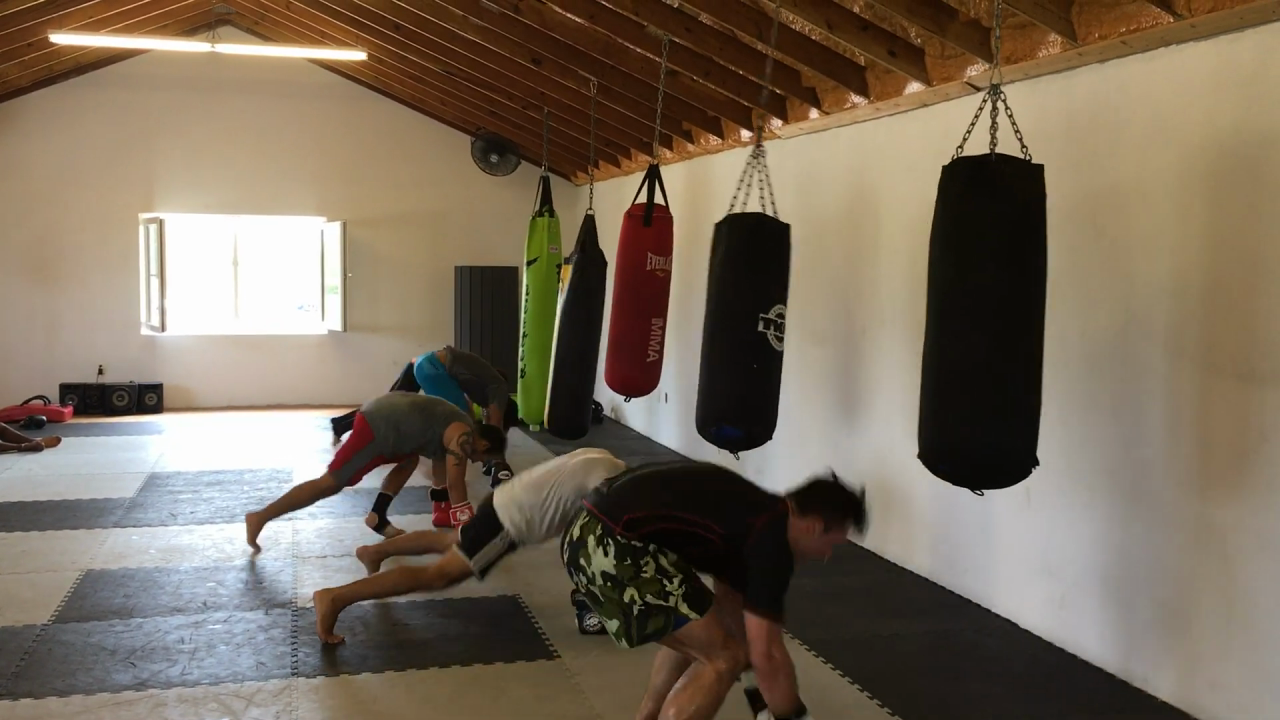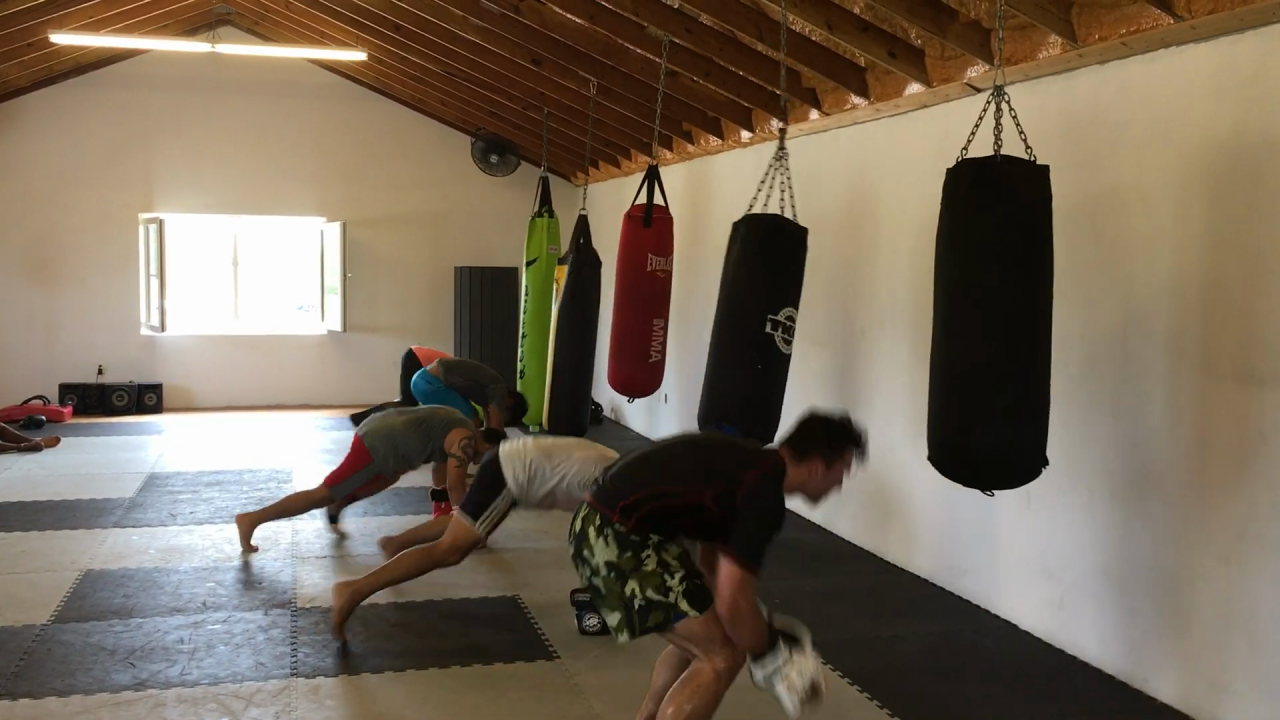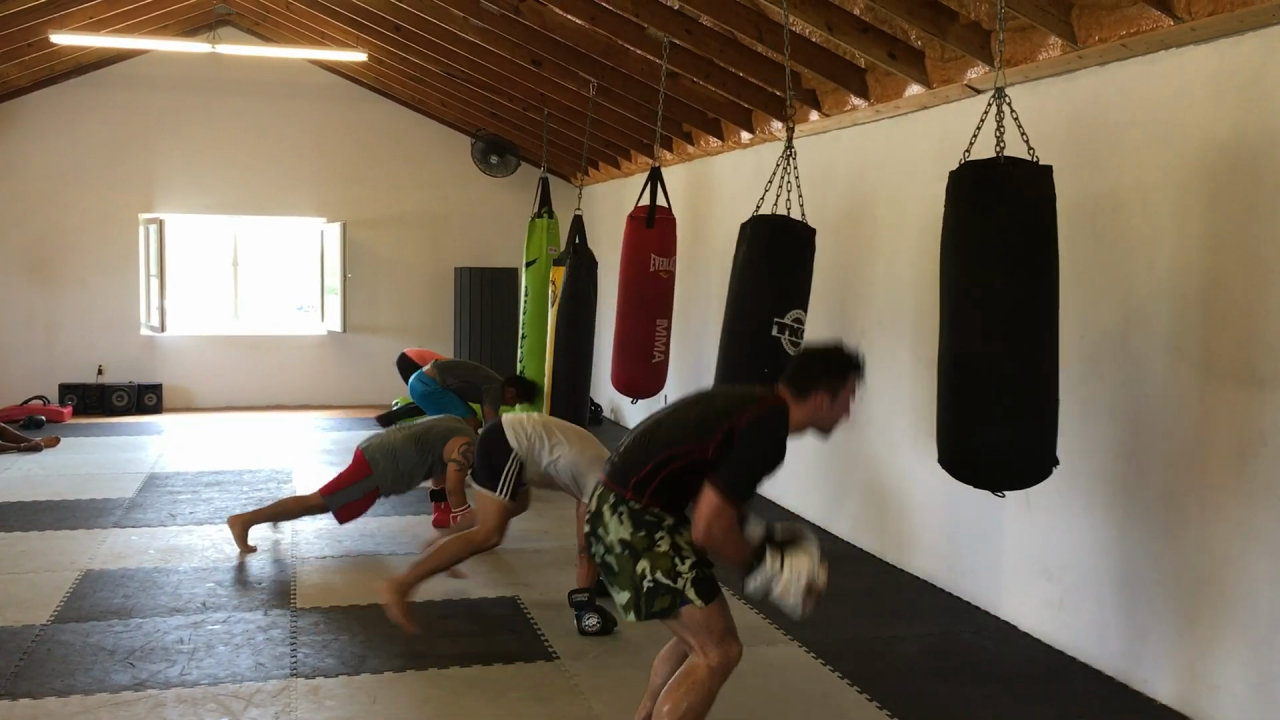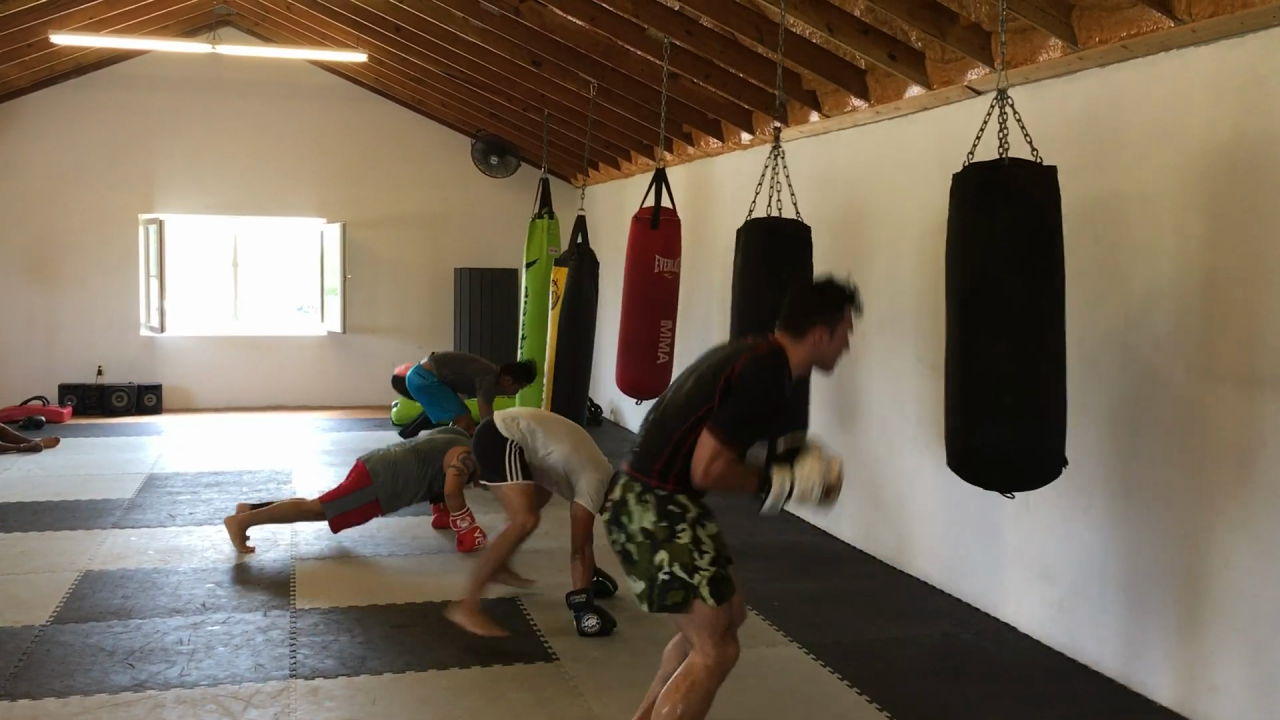
dt=0.1s
person 1, frame 1
left shoulder: (752, 511)
right shoulder: (772, 540)
left elbow: (729, 611)
right elbow: (766, 654)
left hip: (596, 533)
right hip: (610, 547)
left knee: (697, 637)
right knee: (721, 659)
person 1, frame 2
left shoulder: (752, 468)
right shoulder: (764, 495)
left elbow: (713, 562)
right elbow: (733, 600)
right wrist: (775, 657)
left hip: (603, 528)
right hip: (614, 538)
left knee: (698, 630)
right knee: (721, 657)
person 1, frame 3
left shoulder: (752, 406)
right shoulder: (766, 429)
right elbow: (707, 529)
left wrist: (761, 555)
right wrist: (764, 564)
left hip: (626, 509)
right hip: (631, 520)
left knee: (700, 632)
right knee: (719, 650)
person 1, frame 4
left shoulder: (756, 357)
right shoulder: (766, 377)
right elbow: (708, 471)
left wrist: (785, 470)
right wrist: (784, 483)
left hip: (652, 498)
right hip: (659, 505)
left knee: (724, 613)
right knee: (716, 649)
person 2, frame 1
left shoulder: (604, 463)
right shoulder: (608, 479)
left hip: (508, 508)
right hip: (509, 521)
left knee: (447, 543)
right knee: (436, 578)
left ankle: (375, 551)
right ankle: (335, 598)
person 2, frame 2
left shoulder: (607, 463)
left hip: (508, 460)
right hip: (511, 473)
left knee: (462, 524)
right knee: (449, 551)
left ankle: (395, 543)
right ankle: (353, 592)
person 2, frame 3
left shoulder: (594, 469)
right shoulder: (602, 479)
right elbow: (586, 543)
right wrist: (584, 597)
left hip: (508, 434)
right hip: (509, 443)
left knee: (518, 503)
right knee: (489, 534)
right ankle: (400, 586)
person 2, frame 4
left shoulder: (598, 474)
right shoulder: (594, 482)
left elbow: (582, 533)
right elbow: (580, 544)
left wrist: (592, 572)
right wrist: (581, 599)
left hip: (501, 431)
right hip: (500, 437)
left knee: (536, 500)
right knee: (525, 521)
left ankle: (497, 565)
right ankle: (468, 605)
person 3, frame 1
left shoulder: (457, 428)
right shoulder: (464, 436)
left elbow: (441, 472)
right elbow: (455, 483)
left wrist: (445, 510)
right wrist: (466, 524)
left hip: (381, 414)
right hip: (378, 426)
left knee: (410, 460)
right knee: (331, 483)
left ankle: (377, 516)
right ankle: (260, 517)
person 3, frame 2
left shoulder: (458, 432)
right shoulder: (466, 440)
left elbow: (441, 468)
right elbow: (455, 485)
left hip: (379, 428)
right hip: (379, 446)
left knee: (394, 470)
right knee: (325, 494)
left ankle: (335, 510)
right ankle: (251, 520)
person 3, frame 3
left shoulder: (458, 431)
right shoulder: (466, 446)
left elbow: (439, 472)
right elbow: (454, 488)
right wrist: (466, 527)
left hip: (377, 452)
right hip: (381, 466)
right knee: (317, 502)
right ankle: (244, 521)
person 3, frame 4
left shoulder: (456, 437)
right shoulder: (466, 455)
right elbow: (452, 493)
left wrist: (442, 514)
right wrist: (468, 530)
left hip: (380, 464)
right hip: (380, 477)
left knee: (321, 504)
right knee: (317, 509)
left ankle: (251, 510)
right ankle: (241, 521)
